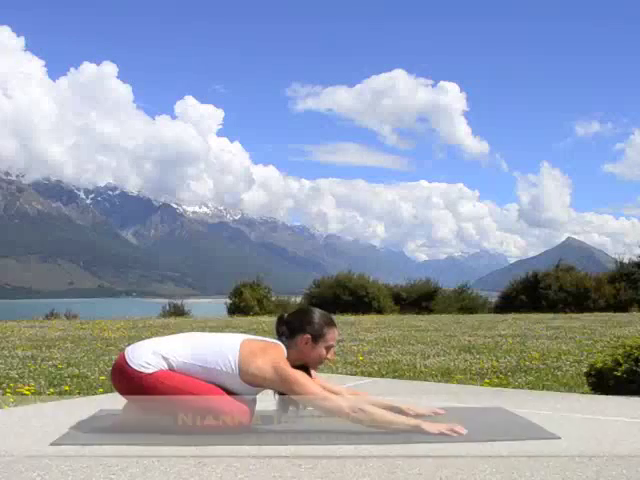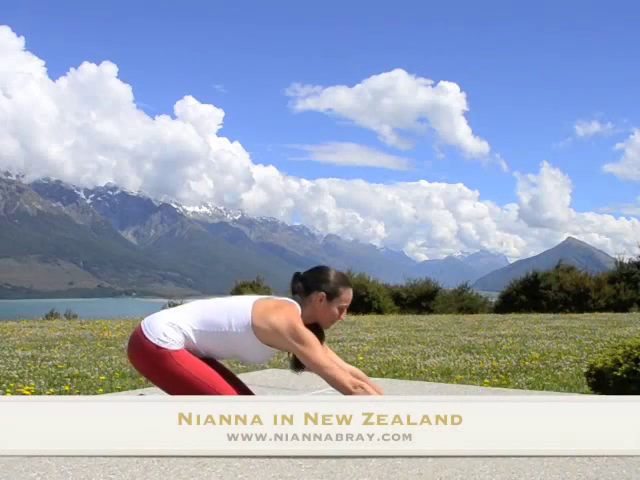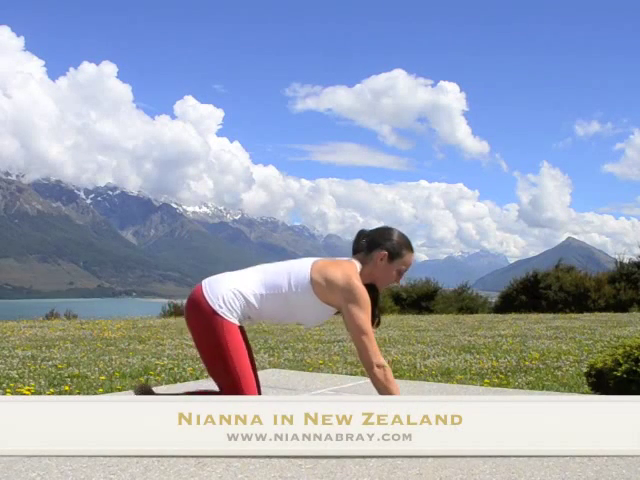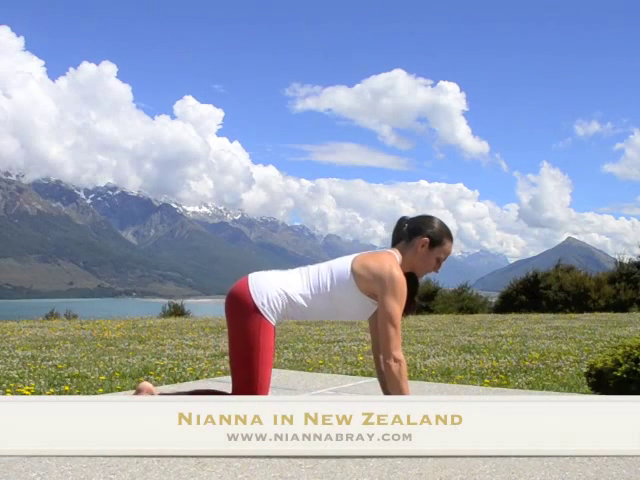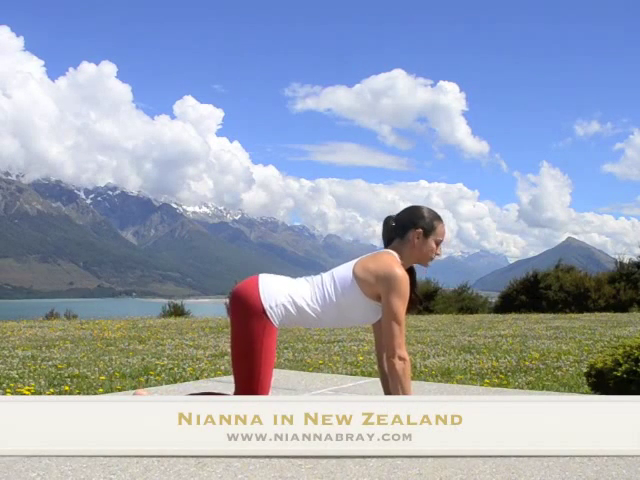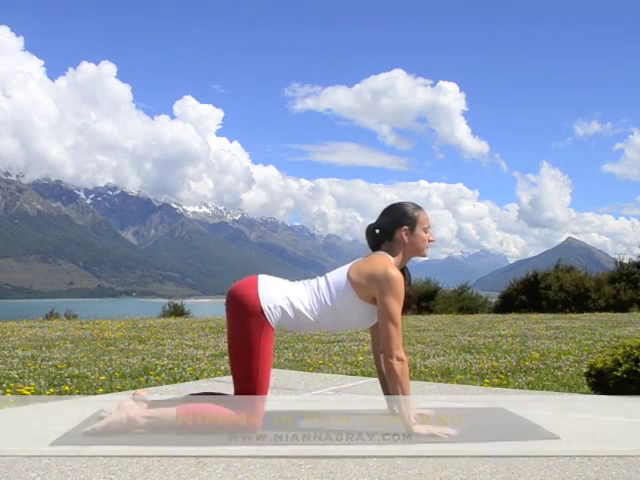
dt=0.7s
person 1, frame 1
left shoulder: (280, 354)
right shoulder: (276, 366)
left elbow: (347, 395)
right elbow: (350, 410)
left wrist: (407, 409)
right wrist: (418, 426)
left hip: (151, 361)
right hip: (137, 368)
left knee: (241, 407)
right knee: (234, 417)
person 1, frame 2
left shoulder: (290, 314)
right shoulder: (291, 324)
left elbow: (347, 369)
right elbow: (351, 386)
left hip: (167, 339)
right hip: (157, 341)
person 1, frame 3
left shoulder: (343, 278)
right shoulder: (350, 282)
left elbow: (370, 359)
right elbow: (375, 364)
left hip: (215, 302)
right hip: (215, 305)
left ankle: (148, 398)
person 1, frame 4
left shoulder: (379, 270)
right shoulder: (391, 273)
left elbow: (380, 354)
right elbow: (393, 358)
left hip: (254, 296)
right hip: (256, 300)
left knee: (249, 400)
left ankle: (154, 396)
person 1, frame 5
left shoulder: (382, 268)
right shoulder: (394, 273)
left elbow: (384, 354)
right elbow: (397, 357)
left hip: (260, 297)
right hip: (261, 301)
person 1, frame 6
left shoulder: (378, 268)
right shoulder: (389, 274)
left elbow: (381, 352)
right elbow: (394, 357)
left wrist: (399, 406)
right wrist: (411, 422)
left hip: (258, 297)
right hip: (259, 302)
left knee: (248, 407)
right knee: (247, 420)
left ankle: (146, 405)
right ankle: (141, 416)
